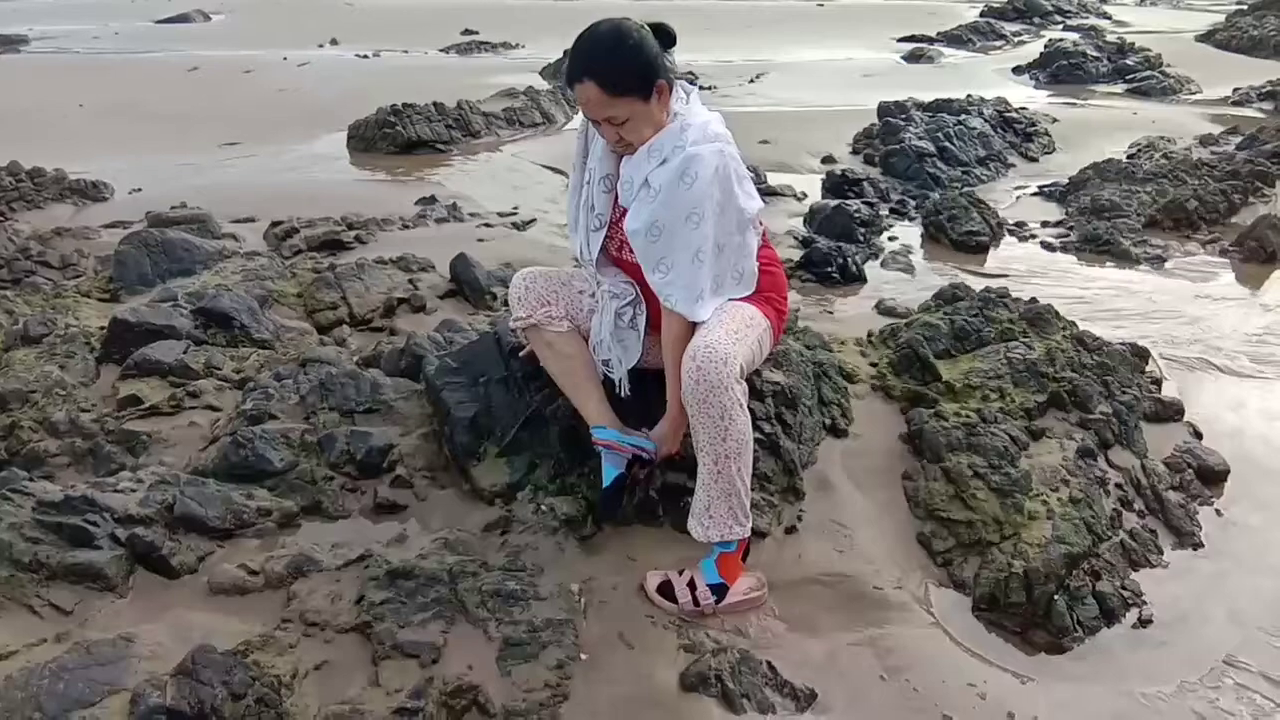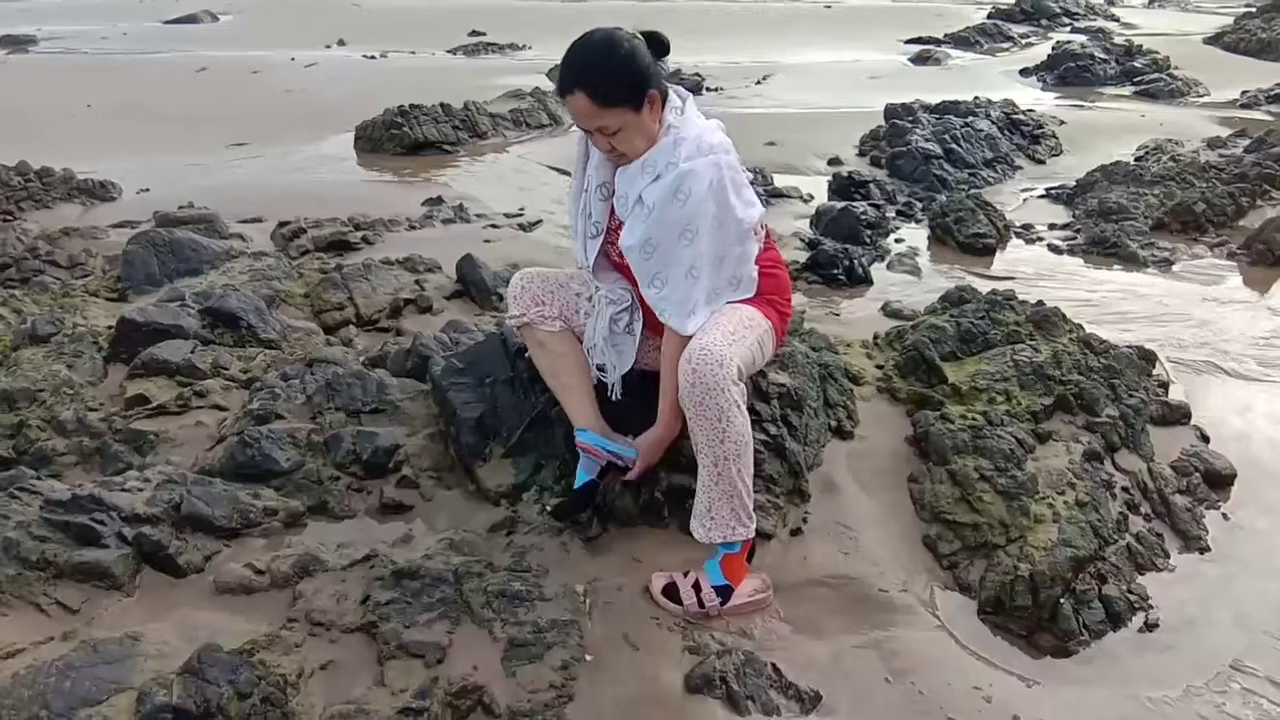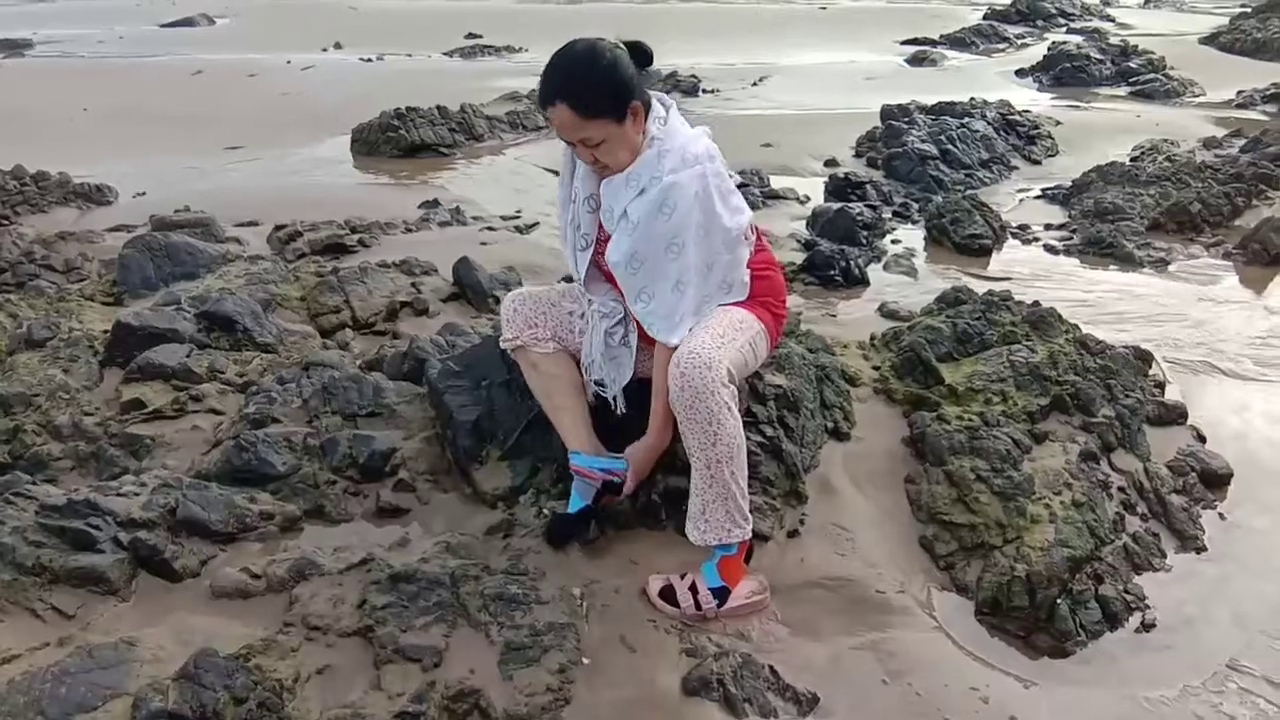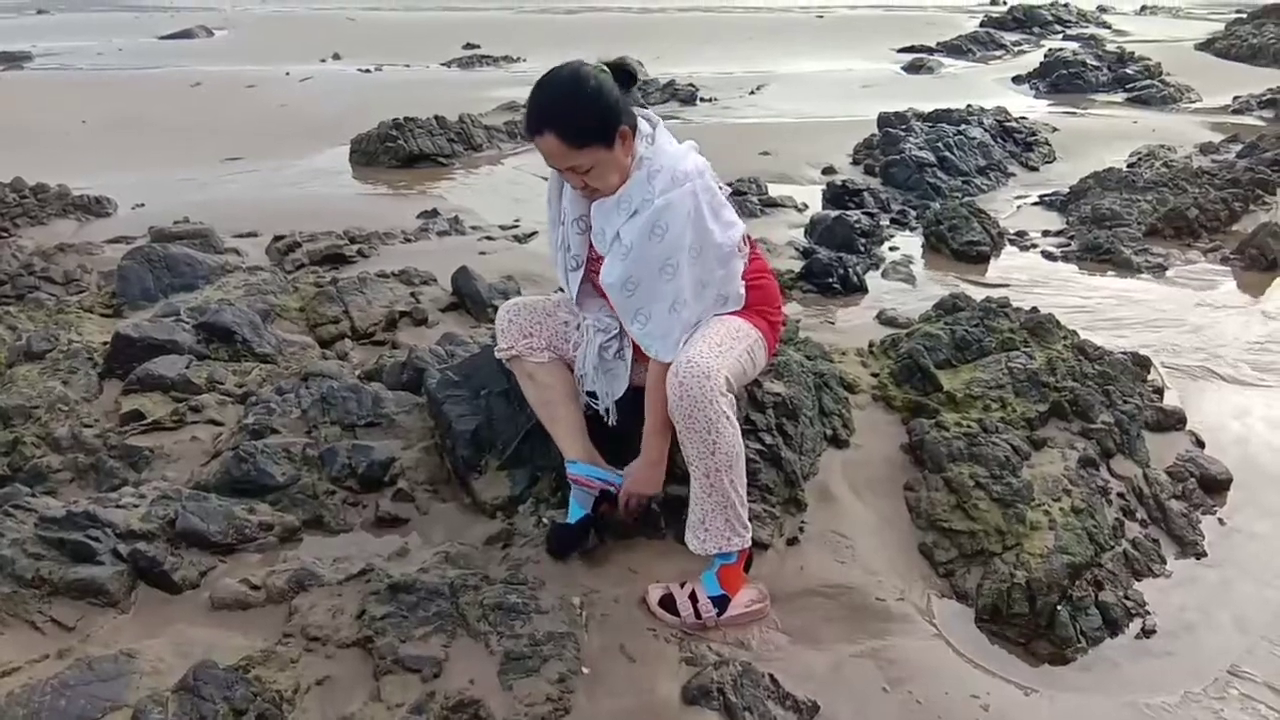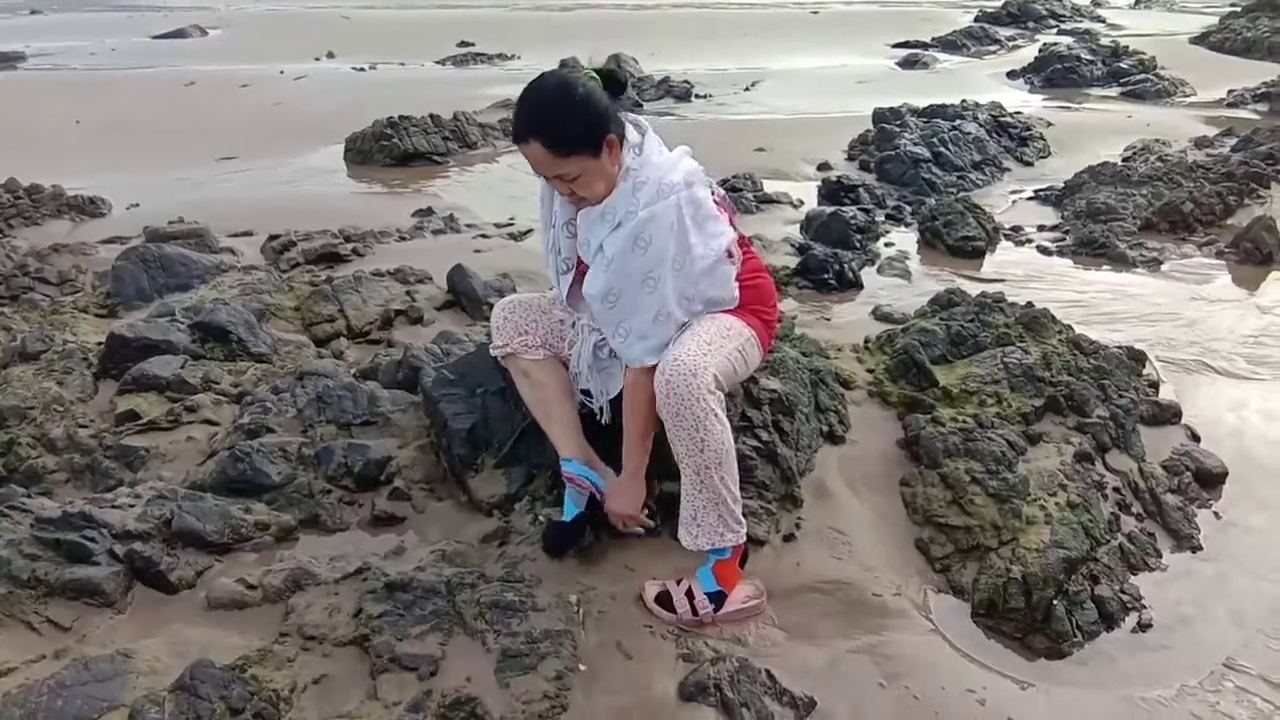
dt=0.2s
person 1, frame 1
left shoulder: (699, 160)
right shoulder: (608, 130)
left elbow: (684, 300)
right elbow: (597, 233)
left wrist: (674, 416)
right wrist: (565, 322)
left hip: (731, 294)
right hip: (638, 287)
left knee: (709, 361)
right knee: (530, 291)
left ankle: (729, 555)
right ankle: (613, 439)
person 1, frame 2
left shoulder: (695, 171)
right shoulder: (610, 137)
left elbow: (683, 311)
right elbow: (601, 241)
left wrist: (667, 426)
right wrist: (570, 327)
left hip: (735, 298)
right hip: (643, 293)
left knee: (707, 364)
right knee: (529, 293)
left ankle: (734, 556)
right ankle: (597, 445)
person 1, frame 3
left shoulder: (682, 180)
right shoulder: (596, 146)
left elbow: (673, 321)
right elbow: (592, 251)
left wrist: (656, 437)
right wrist: (565, 338)
left hip: (731, 300)
right hip: (637, 300)
left knee: (696, 367)
right knee: (522, 313)
left ankle: (731, 558)
right ankle: (590, 464)
person 1, frame 4
left shoulder: (672, 196)
right shoulder: (587, 164)
left elbow: (666, 340)
right elbow: (588, 270)
left wrist: (652, 460)
left hip: (729, 309)
right hip: (633, 312)
left knee: (694, 376)
right knee: (517, 322)
left ankle: (730, 567)
right ankle: (588, 472)
person 1, frame 5
left shoulder: (658, 205)
right shoulder: (580, 165)
left elbow: (644, 353)
right elbow: (581, 275)
left wrist: (632, 477)
left hip: (724, 306)
right hip: (626, 310)
left knee: (682, 374)
right knee: (513, 319)
left ankle: (726, 563)
right ankle: (581, 472)
